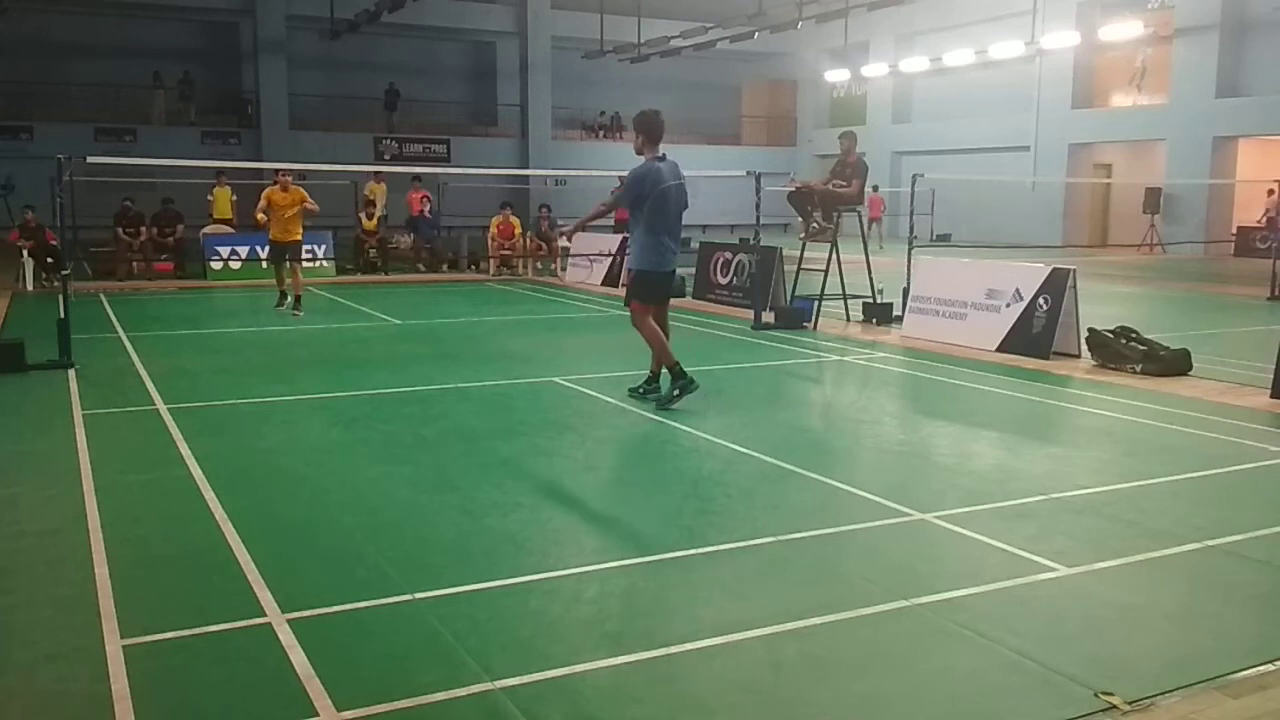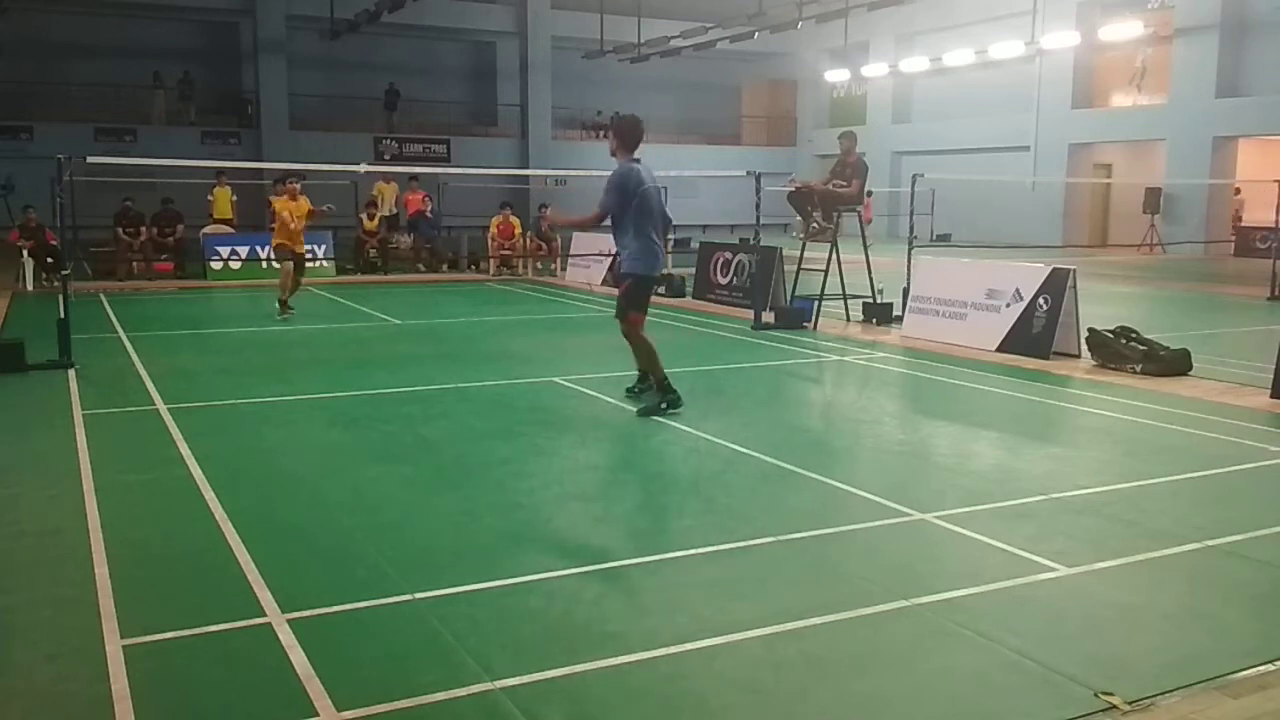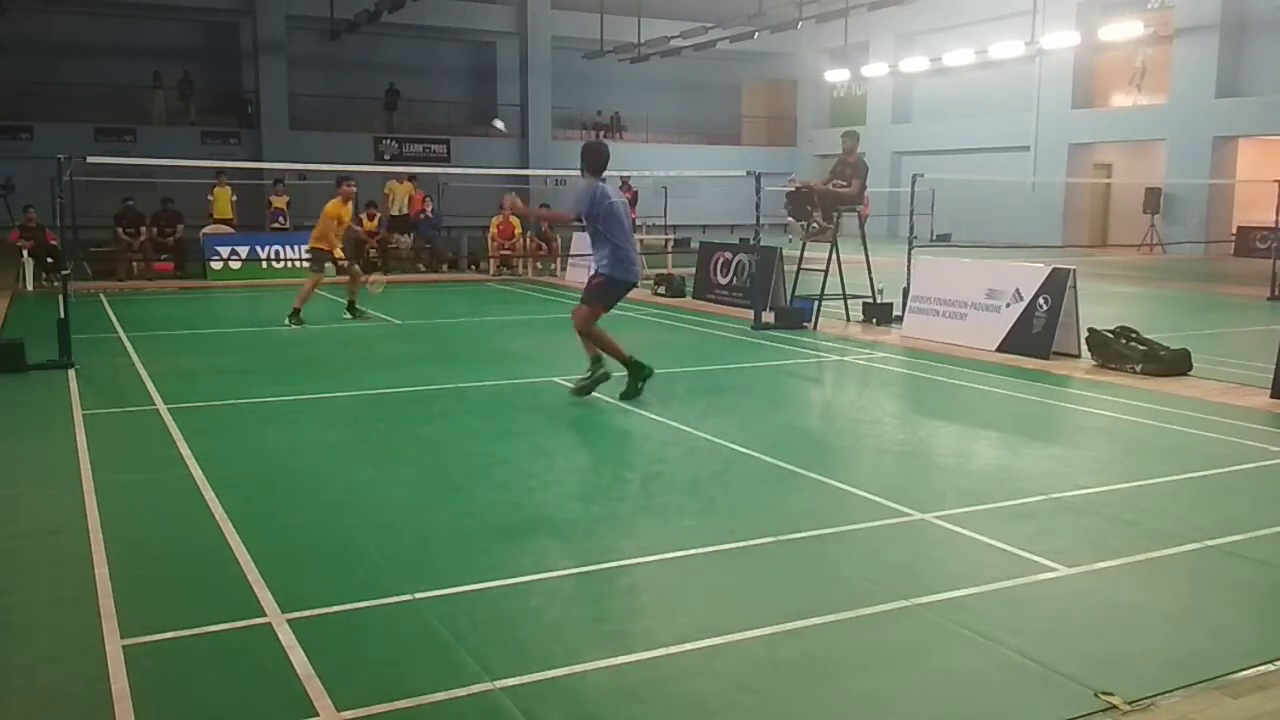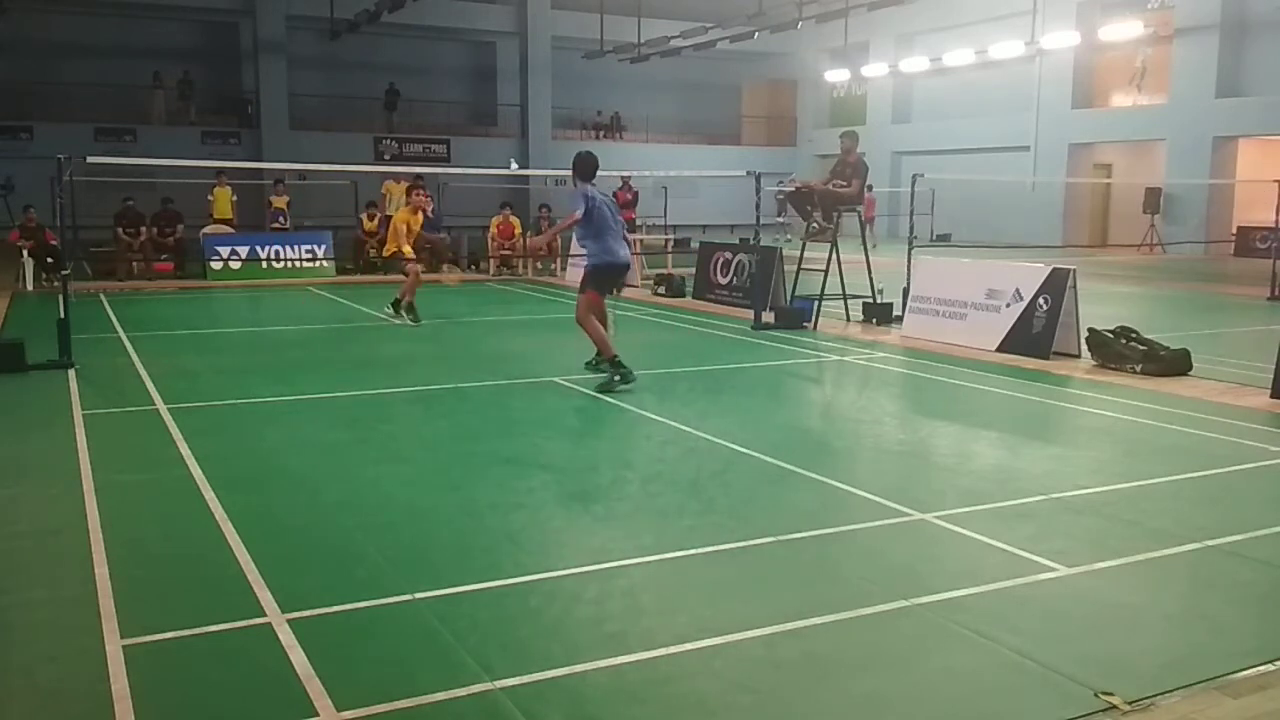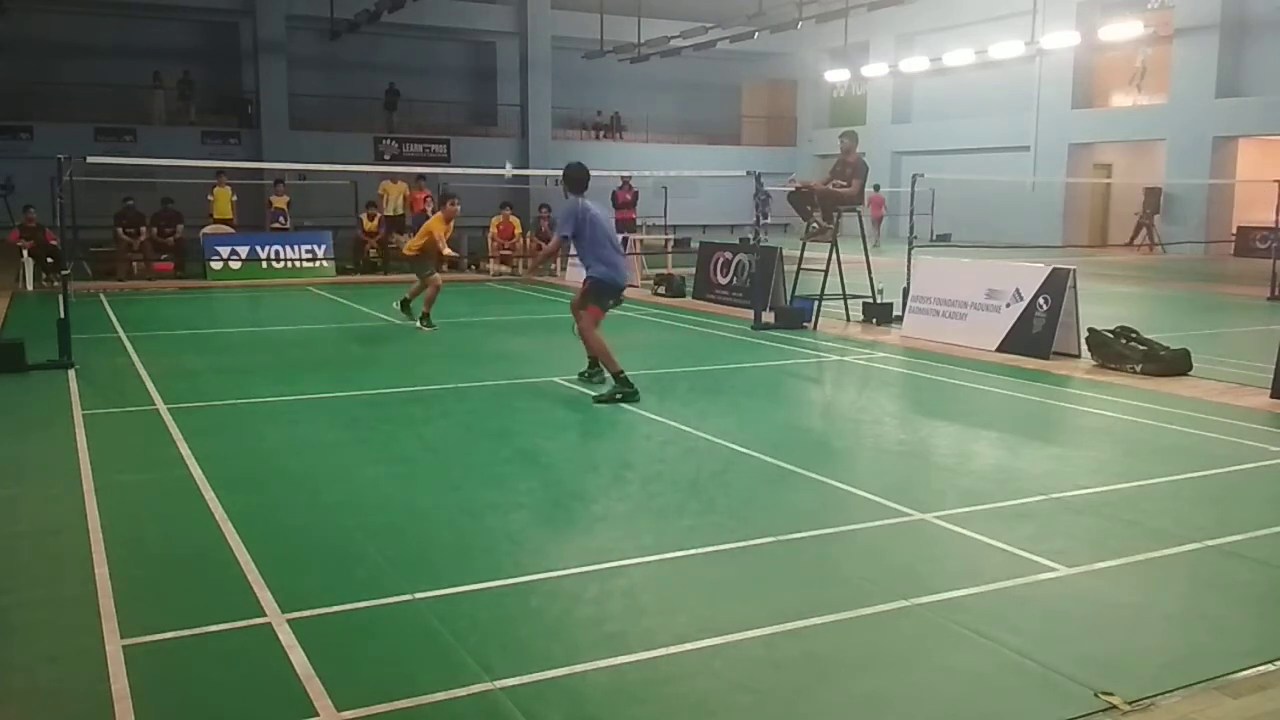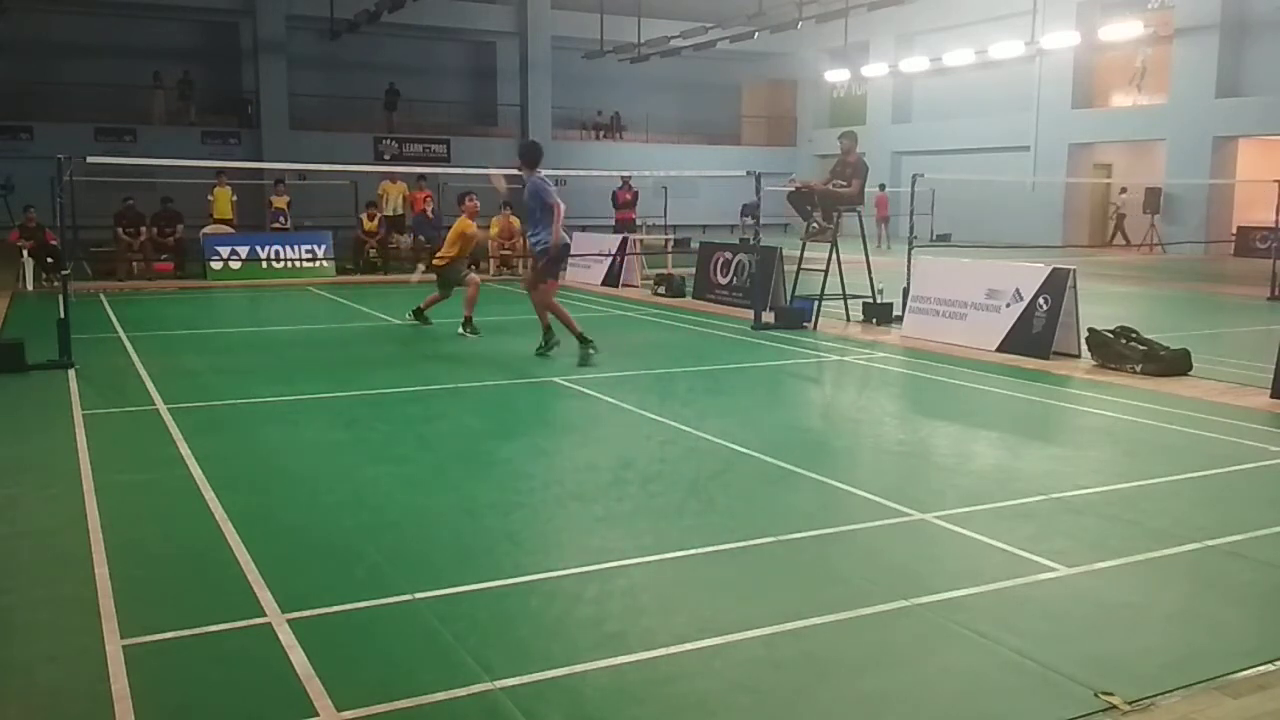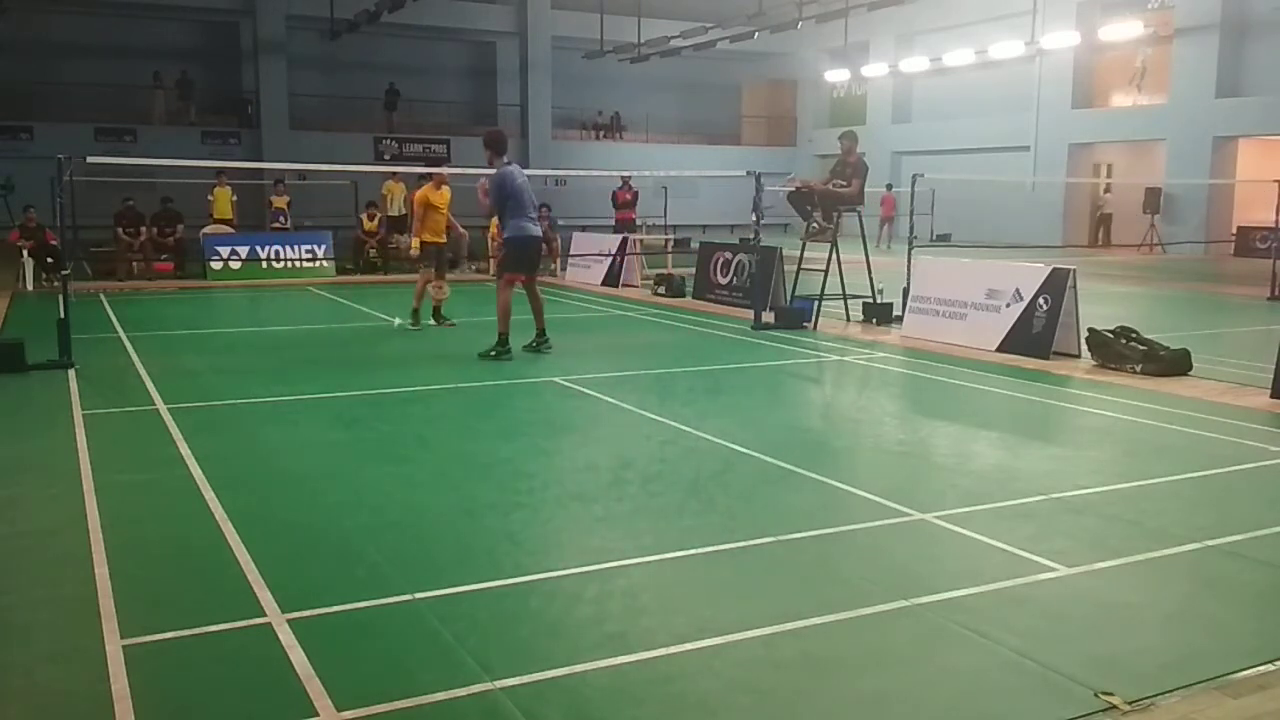
dt=0.7s
person 1, frame 1
left shoulder: (641, 174)
right shoulder: (674, 169)
left elbow: (608, 207)
left wrist: (575, 227)
left hip: (646, 260)
right hip: (667, 258)
left knee: (641, 318)
right knee: (658, 317)
left ankle: (680, 376)
right ankle: (653, 380)
person 1, frame 2
left shoulder: (620, 176)
right shoulder: (645, 173)
left elbow: (596, 218)
right elbow: (665, 220)
left wrist: (560, 221)
left hip: (637, 263)
right hip: (646, 259)
left knee: (630, 327)
right knee: (632, 323)
left ankle: (665, 391)
right ankle: (646, 381)
person 1, frame 3
left shoulder: (591, 190)
right shoulder: (613, 192)
left elbow: (567, 218)
left wrist: (525, 211)
left hip: (613, 270)
right hip: (624, 269)
left knee: (582, 321)
right knee: (581, 318)
left ankle: (635, 367)
right ankle: (596, 367)
person 1, frame 4
left shoulder: (582, 192)
right shoulder: (605, 197)
left elbow: (576, 217)
right elbow: (624, 235)
left wrist: (547, 235)
left hip: (603, 260)
right hip: (621, 259)
left knee: (584, 315)
right knee: (596, 302)
left ankle: (619, 368)
right ankle: (603, 355)
person 1, frame 5
left shoulder: (571, 208)
right shoulder: (595, 209)
left elbow: (555, 246)
left wrist: (532, 266)
left hip: (602, 275)
right hip: (616, 274)
left knee: (588, 328)
right knee: (577, 308)
left ankle: (624, 385)
right ankle: (594, 366)
person 1, frame 6
left shoulder: (537, 183)
right shoulder: (533, 183)
left elbow: (559, 206)
left wrist: (557, 233)
left hip: (551, 246)
right hip: (542, 246)
left knee: (546, 299)
right knee: (530, 284)
left ankle: (585, 341)
right ankle: (548, 336)
person 1, frame 7
left shoulder: (500, 176)
right shoulder: (516, 171)
left elbow: (489, 211)
left wrist: (481, 194)
left hip: (516, 236)
right hip: (533, 234)
left knee: (504, 287)
right knee: (530, 287)
left ankle: (503, 344)
right ankle: (541, 337)
